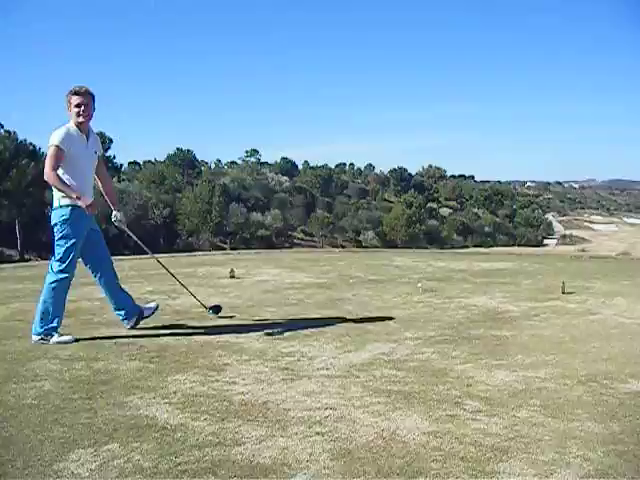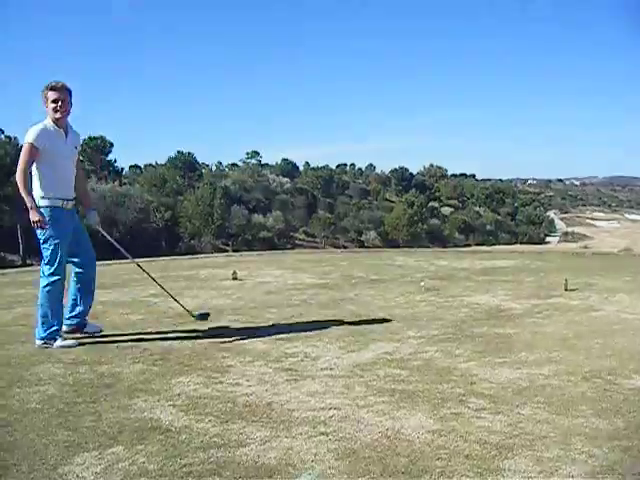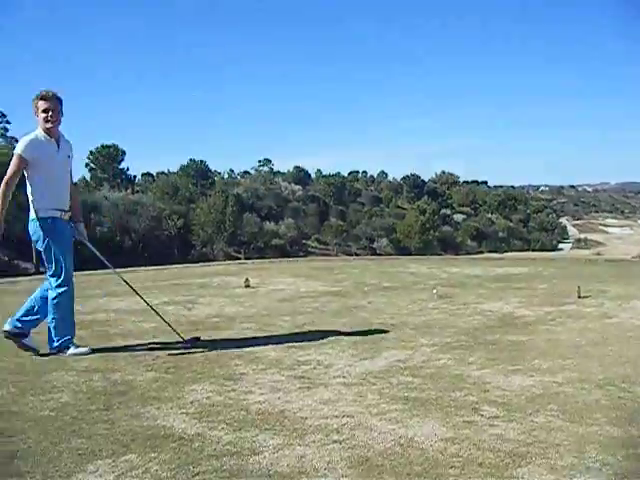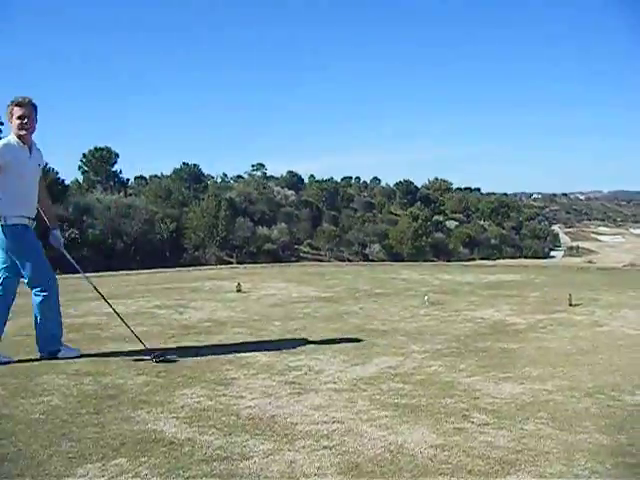
dt=0.2s
person 1, frame 1
left shoulder: (95, 139)
right shoulder: (62, 136)
left elbow: (103, 178)
right elbow: (50, 173)
left wrist: (116, 209)
right wrist: (78, 198)
left hip: (84, 214)
right hip: (68, 212)
left knee: (103, 266)
right knee: (62, 270)
left ankle: (129, 312)
right ankle: (45, 330)
person 1, frame 2
left shoulder: (74, 135)
right shoulder: (38, 133)
right elbow: (21, 173)
left wrist: (90, 209)
right wrist: (32, 208)
left hip: (69, 211)
right hip: (49, 211)
left knee: (87, 262)
right knee: (54, 272)
left ankle: (75, 319)
right ankle: (47, 334)
person 1, frame 3
left shoulder: (66, 145)
right shoulder: (29, 143)
left wrist: (78, 221)
left hip: (61, 222)
right hip: (45, 221)
left knee: (62, 281)
right knee: (59, 282)
right ankle: (61, 341)
person 1, frame 4
left shoulder: (35, 152)
left elbow: (41, 194)
left wrist: (54, 228)
left hip: (23, 228)
right knee: (44, 284)
right ankle: (50, 345)
